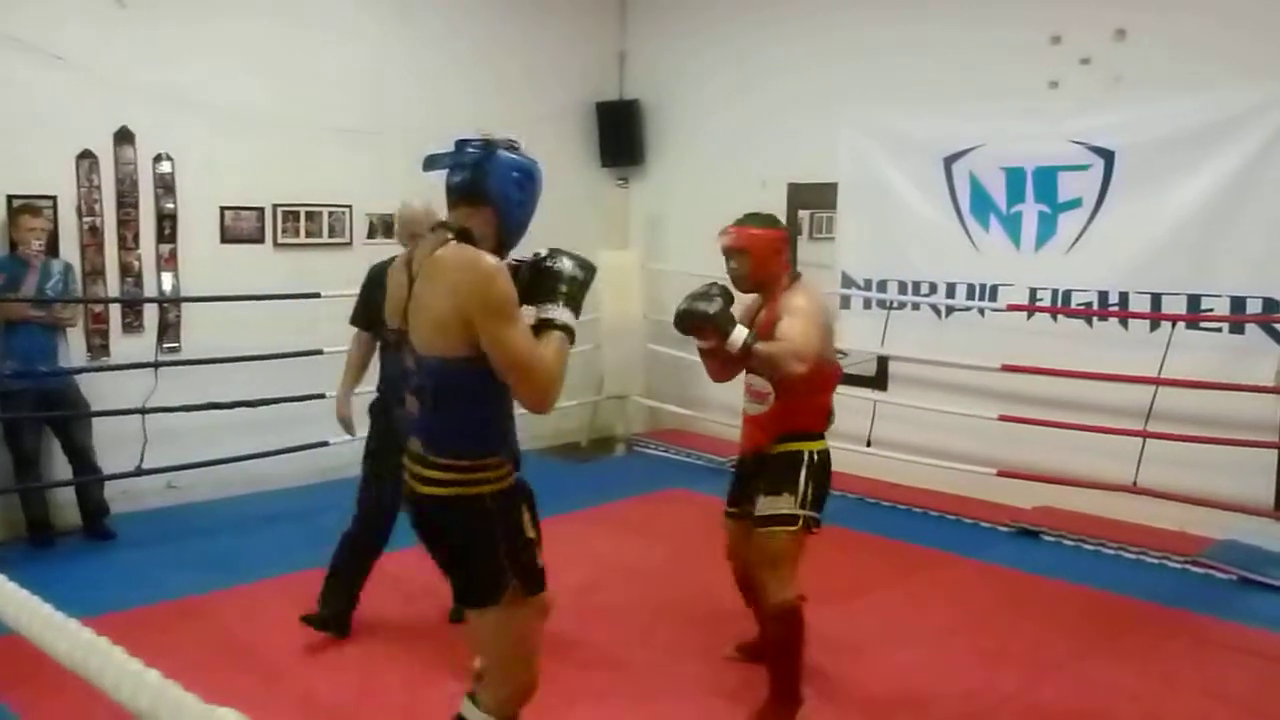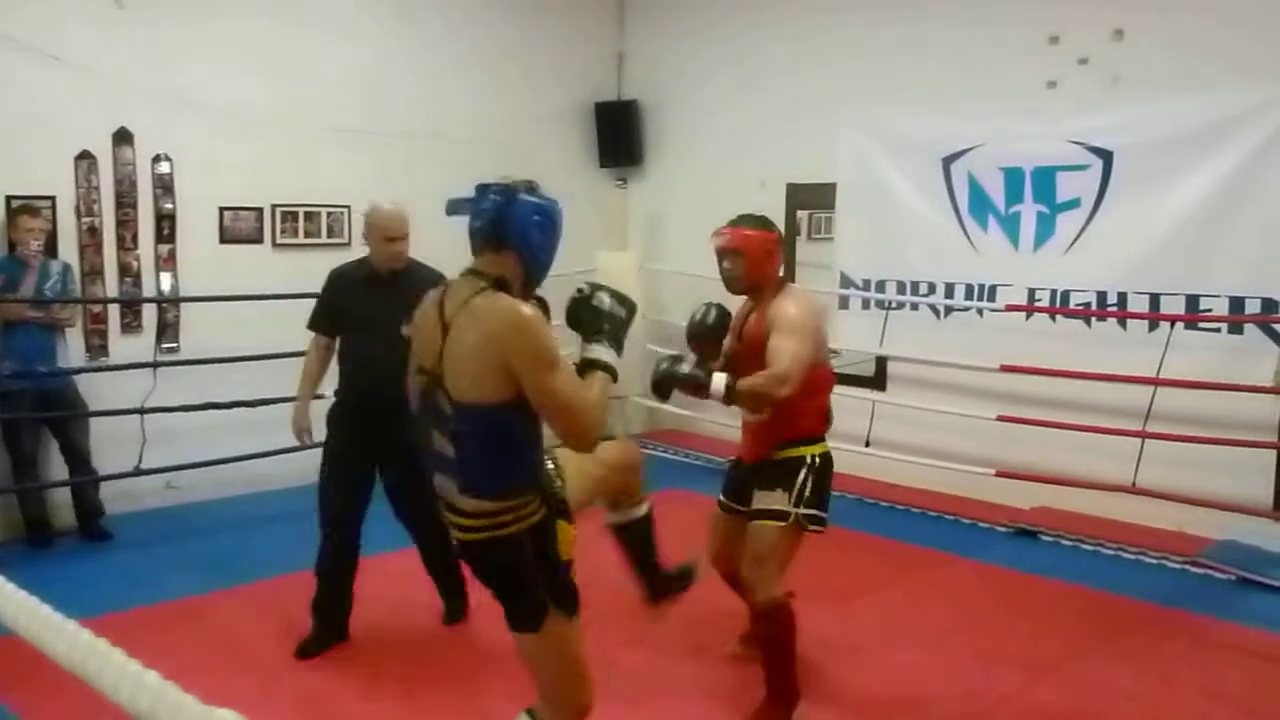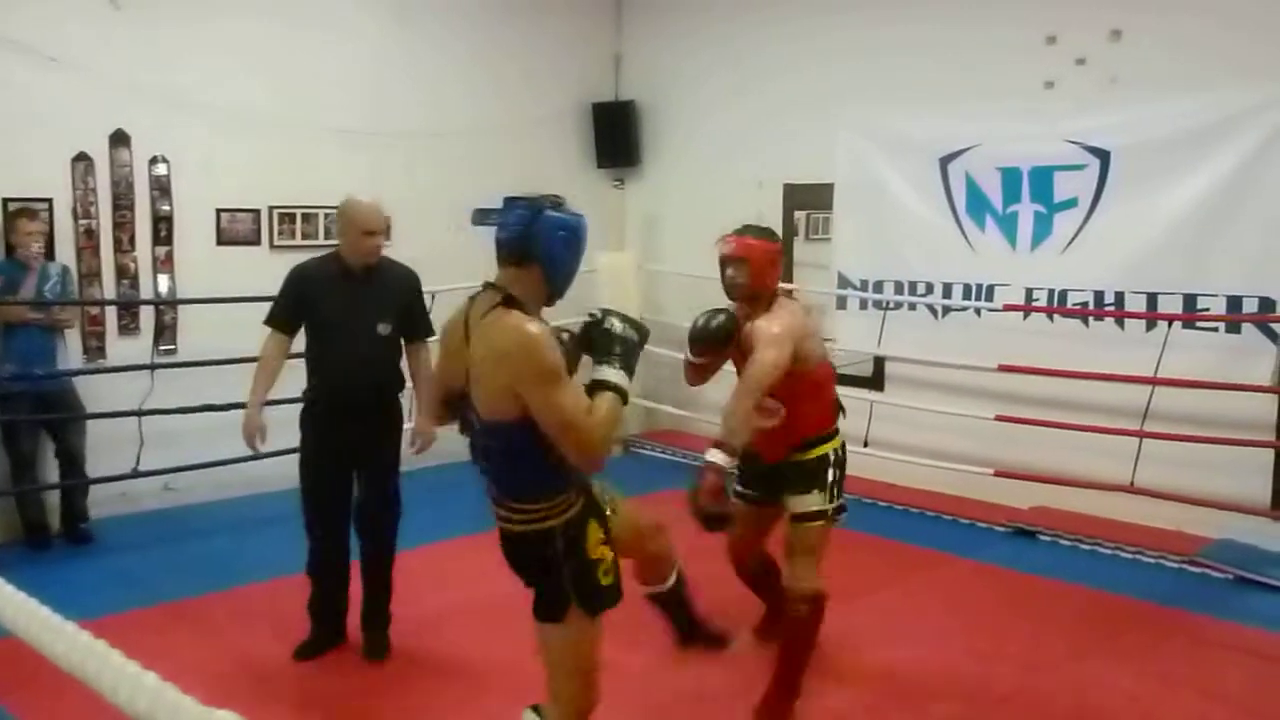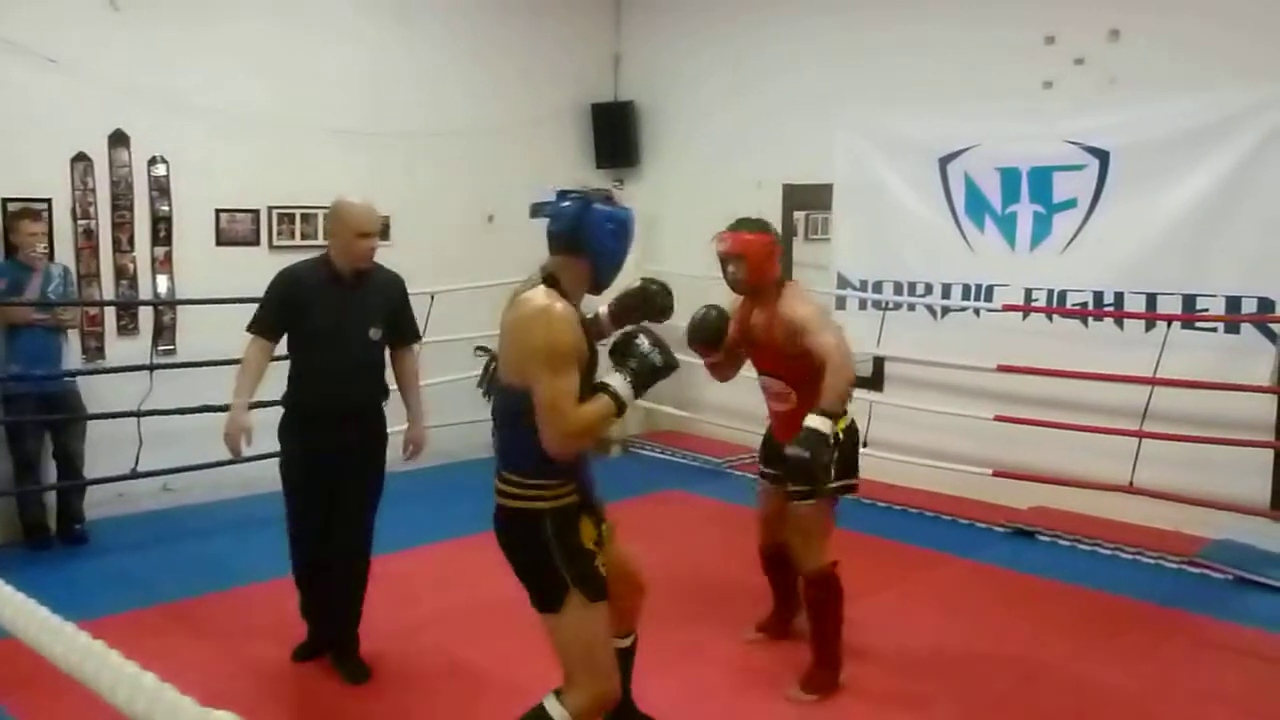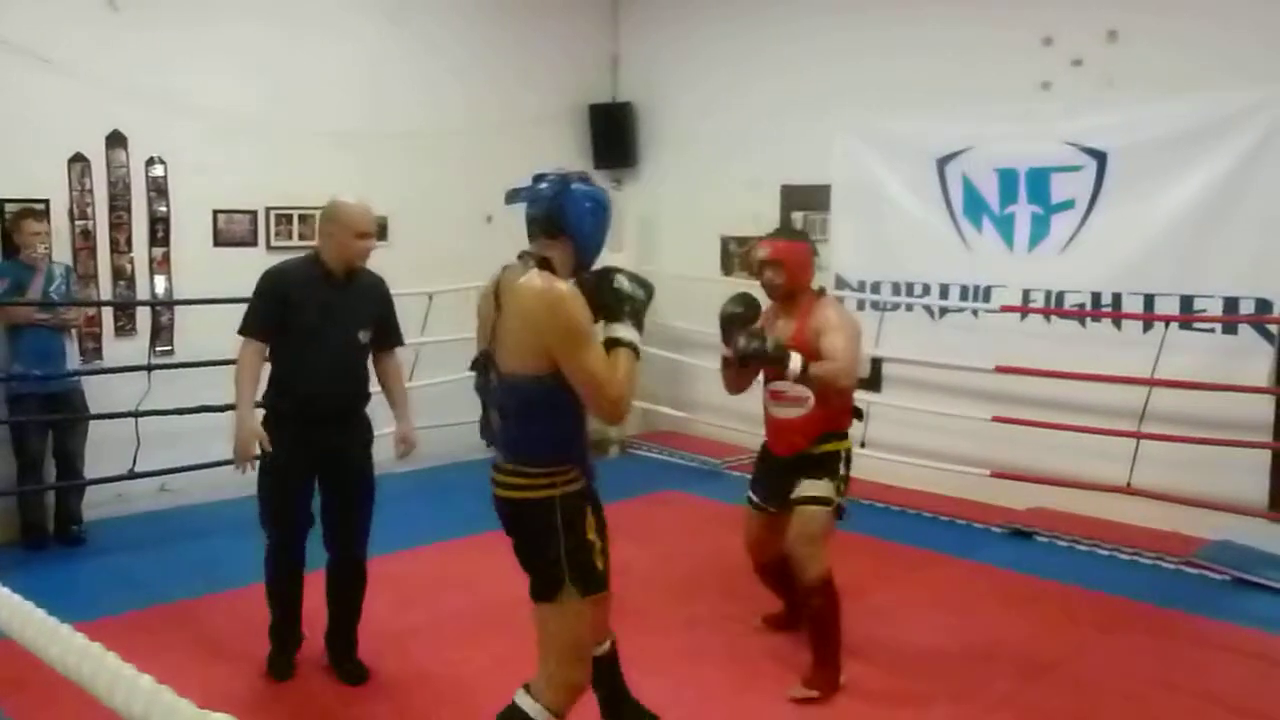
dt=0.2s
person 1, frame 1
left shoulder: (407, 269)
right shoulder: (481, 271)
right elbow: (538, 392)
right wrist: (560, 305)
left hip: (427, 482)
right hip: (475, 494)
left knee: (527, 610)
person 1, frame 2
left shoulder: (432, 307)
right shoulder: (513, 320)
right elbow: (583, 433)
right wrist: (603, 343)
left hip: (470, 508)
right hip: (509, 527)
person 1, frame 3
left shoulder: (463, 321)
right shoulder: (524, 337)
left elbow: (443, 409)
right elbow: (588, 450)
right wrist: (614, 365)
left hip: (555, 501)
right hip: (547, 529)
left knee: (652, 533)
left ankle: (688, 626)
person 1, frame 4
left shoulder: (537, 299)
right shoulder: (550, 316)
right elbow: (563, 437)
left wrist: (613, 317)
right wrist: (626, 376)
left hip: (555, 497)
right hip: (541, 512)
left knee: (626, 585)
person 1, frame 5
left shoulder: (501, 287)
right shoulder: (555, 297)
right elbow: (612, 406)
right wrist: (624, 322)
left hip: (522, 482)
right hip: (549, 496)
left knee: (595, 592)
person 2, frame 1
left shoulder: (801, 304)
right shoulder: (757, 306)
left elbow: (794, 363)
right elbow: (721, 373)
left wrist: (731, 332)
right wrist: (707, 331)
left hip: (795, 457)
right hip: (757, 452)
left knee: (773, 577)
right knee: (742, 558)
right ankle: (771, 638)
person 2, frame 2
left shoulder: (792, 311)
right shoulder: (747, 311)
left elbow: (781, 384)
right elbow: (728, 377)
left wrist: (705, 382)
right wrist: (704, 350)
left hip: (796, 459)
right hip: (755, 455)
left knee: (760, 576)
right knee: (724, 555)
right ankle: (768, 622)
person 2, frame 3
left shoulder: (779, 324)
right shoulder: (737, 316)
left elbow: (748, 396)
right elbow: (696, 378)
left wrist: (716, 465)
right wrist: (701, 347)
left hip: (813, 456)
right hip: (768, 451)
left knee: (800, 578)
right knee: (739, 545)
right ankle: (777, 612)
person 2, frame 4
left shoulder: (797, 309)
right shoulder: (744, 308)
left elbow: (841, 363)
right elbow: (725, 371)
left wrist: (815, 432)
right wrist: (708, 346)
left hip: (822, 436)
right hip: (783, 433)
left knee: (808, 548)
right knee: (769, 530)
left ankle: (826, 663)
right ankle: (784, 612)
person 2, frame 5
left shoulder: (829, 316)
right shoulder: (766, 318)
left elbow: (844, 376)
right elbow: (735, 385)
left wrist: (786, 361)
right wrist: (734, 343)
left hip: (822, 453)
right hip: (778, 452)
left knee: (806, 555)
right knee: (760, 546)
left ankle: (826, 667)
right ankle: (796, 608)
person 3, frame 1
right shoulder: (382, 276)
right elbow: (364, 337)
right wrist: (345, 394)
right hip: (393, 408)
right knee: (372, 509)
right ankle: (337, 604)
person 3, frame 2
left shoulder: (431, 285)
right shoulder: (342, 281)
right elbow: (322, 343)
right wrist: (302, 402)
left hip: (406, 420)
right hip: (350, 418)
left knee: (421, 513)
right knee: (338, 521)
left ankle: (454, 592)
right ankle: (330, 622)
person 3, frame 3
left shoulder: (402, 281)
right shoulder: (307, 278)
left elbow: (418, 349)
right elbow: (278, 341)
left wrist: (426, 412)
right wrist: (255, 405)
left hip: (381, 421)
right hip: (323, 420)
left knee: (376, 520)
right knee: (324, 526)
left ankle: (376, 622)
right ankle: (328, 625)
person 3, frame 4
left shoulder: (389, 286)
right shoulder: (295, 282)
left elbow: (403, 354)
right elbow: (261, 344)
left wrist: (416, 418)
right wrist: (239, 407)
left hip: (364, 429)
right hip: (304, 427)
left knee: (352, 539)
right knee: (307, 536)
left ankle: (345, 642)
right ankle: (319, 628)
person 3, frame 5
left shoulder: (373, 289)
right shoulder: (283, 281)
left elbow: (385, 356)
right elbow: (253, 349)
left wrist: (403, 416)
right wrist: (245, 416)
left hip: (348, 430)
right hip: (288, 430)
left knee: (349, 543)
right knee: (284, 539)
left ankle: (343, 646)
right ankle: (283, 639)
person 4, frame 1
left shoulder: (62, 268)
left elbow: (72, 316)
left wrist: (30, 313)
right wrist: (32, 269)
left hip: (57, 374)
left knee: (82, 448)
left ankle: (95, 517)
right ankle: (38, 525)
person 4, frame 2
left shoulder: (60, 269)
left elbow: (71, 317)
left wrist: (28, 313)
right wrist: (31, 270)
left hip: (55, 374)
left knee: (79, 449)
left ankle: (90, 518)
right ankle: (37, 526)
person 4, frame 3
left shoulder: (59, 271)
left elbow: (70, 318)
left wrist: (28, 315)
right wrist: (32, 271)
left hip: (56, 377)
left knee: (73, 452)
left ankle: (75, 522)
right ankle: (35, 528)
person 4, frame 4
left shoulder: (61, 272)
left elbow: (74, 318)
left wrist: (33, 316)
right wrist: (35, 272)
left hip: (60, 378)
left knee: (72, 455)
left ankle: (71, 522)
right ankle: (35, 528)
person 4, frame 5
left shoulder: (63, 272)
left elbow: (76, 318)
left wrist: (36, 316)
right wrist: (37, 272)
left hip: (65, 379)
left knee: (72, 457)
right knee: (30, 459)
left ankle: (69, 523)
right ankle: (34, 529)
